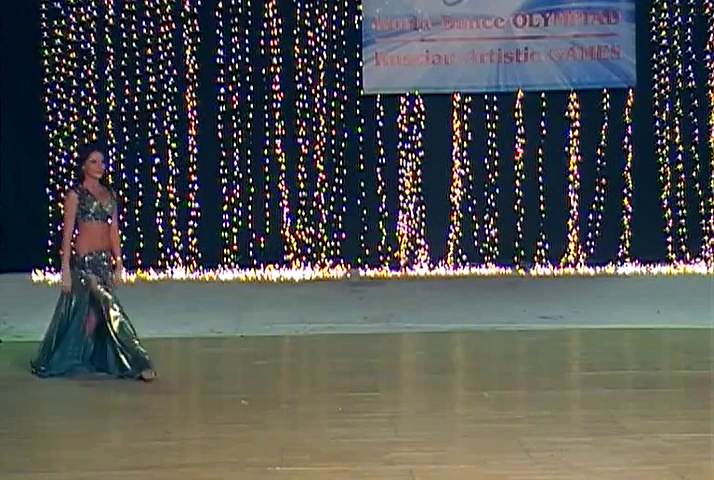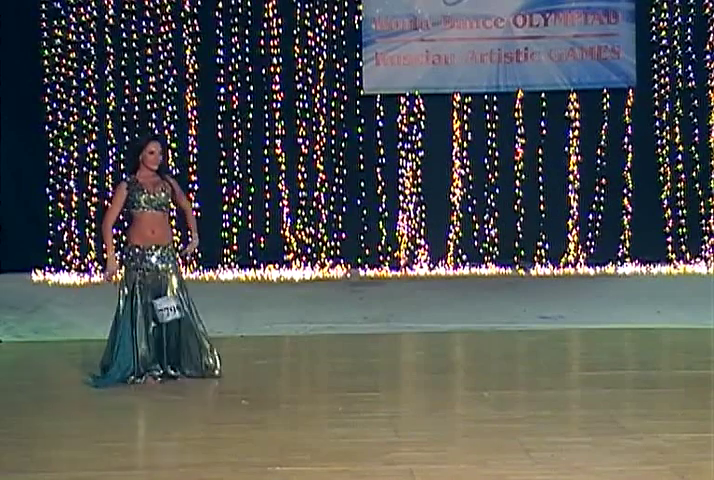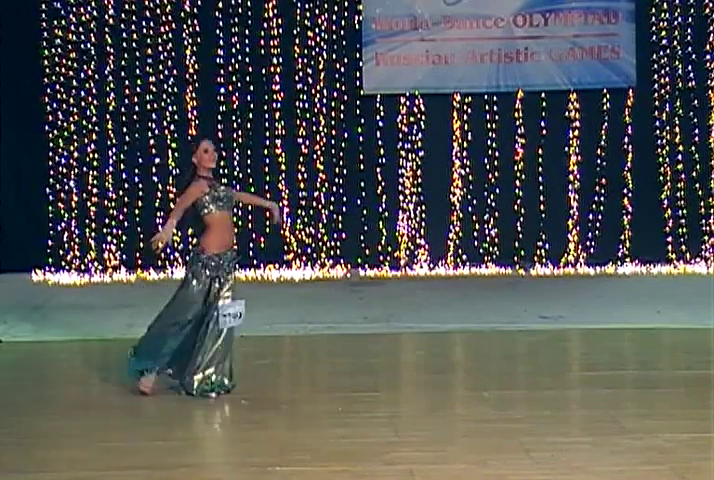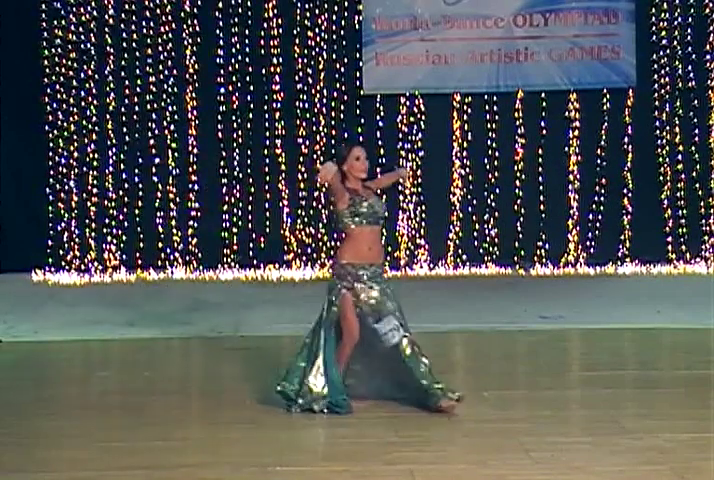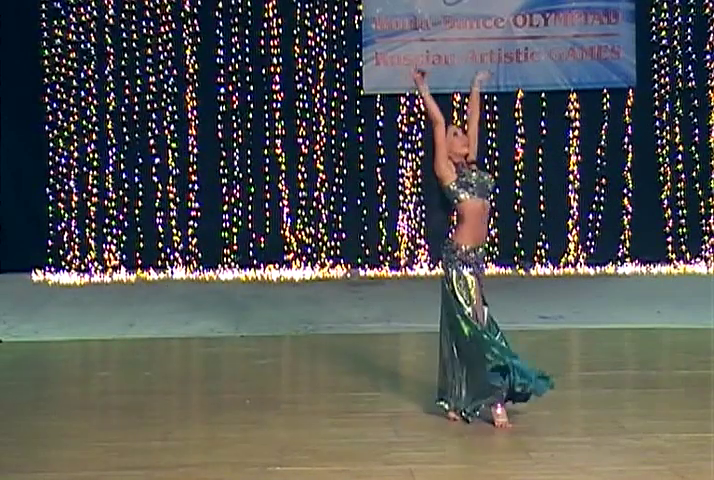
dt=1s
person 1, frame 1
left shoulder: (109, 193)
right shoulder: (75, 195)
left elbow: (113, 230)
right elbow: (67, 234)
left wrist: (118, 263)
right wrist: (65, 269)
left hip: (103, 259)
right hip: (84, 260)
left knee: (93, 314)
right knee: (111, 309)
left ankle: (72, 359)
right ankle: (136, 363)
person 1, frame 2
left shoulder: (168, 182)
right shoulder: (127, 186)
left elbow: (186, 207)
right elbow: (108, 222)
left wrist: (194, 237)
right wrist: (111, 256)
left hip: (166, 253)
right hip: (138, 253)
left knee: (175, 306)
right knee: (140, 310)
left ankle: (178, 362)
right ankle: (143, 367)
person 1, frame 3
left shoulder: (215, 185)
right shoulder: (200, 184)
left elbow: (238, 195)
right elbow: (180, 204)
left wrist: (269, 204)
right wrist: (169, 227)
left hip: (226, 257)
right hip: (208, 256)
left knee: (219, 318)
right knee: (185, 313)
left ankle: (206, 377)
right ankle: (151, 367)
person 1, frame 4
left shoulder: (371, 188)
right shoulder: (343, 193)
left elbow: (387, 178)
right elbow: (335, 184)
left wrist: (399, 172)
right wrist: (329, 171)
left hip: (375, 271)
right hip: (349, 270)
left knee: (396, 332)
right knee: (351, 333)
left ankle: (428, 393)
right ankle: (325, 386)
person 1, frame 5
left shoulder: (470, 164)
right shoulder: (446, 168)
left elbow: (473, 123)
right elbow: (438, 124)
left wrist: (476, 89)
right wrist: (423, 89)
left hip: (473, 255)
right hip: (461, 254)
left knee: (466, 325)
right knee: (475, 324)
left ankle: (460, 400)
right ankle: (494, 398)
